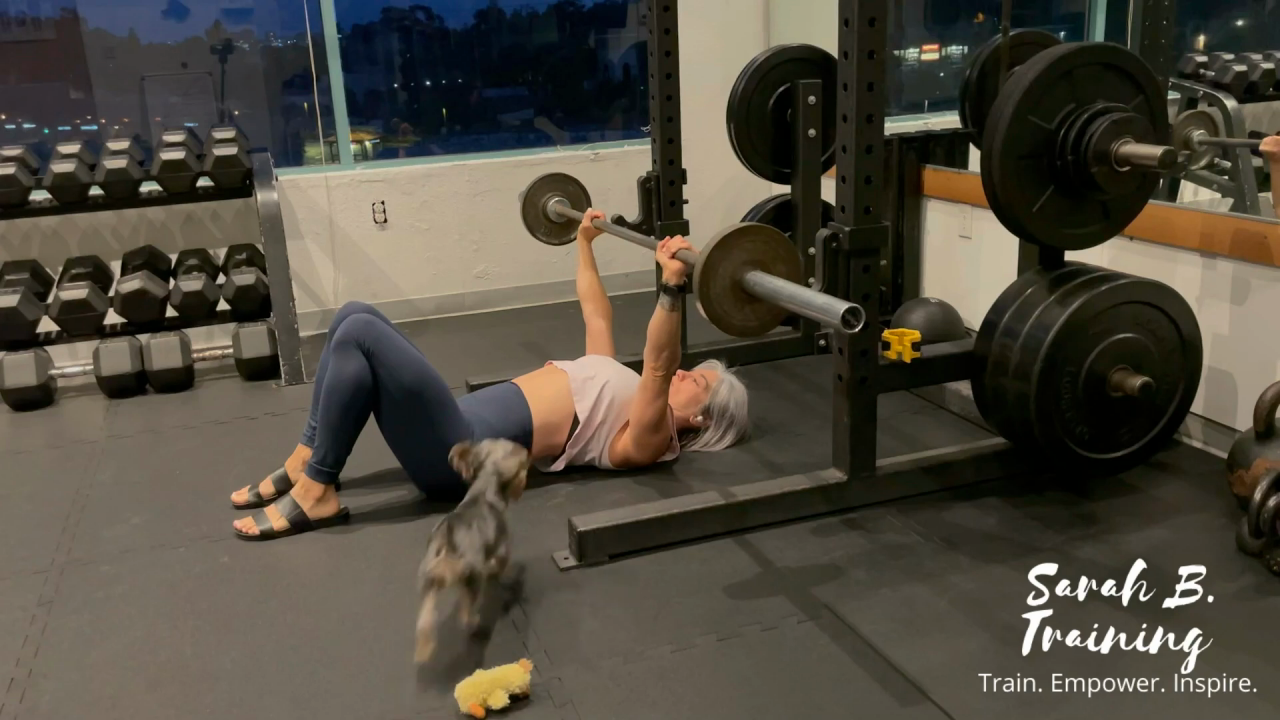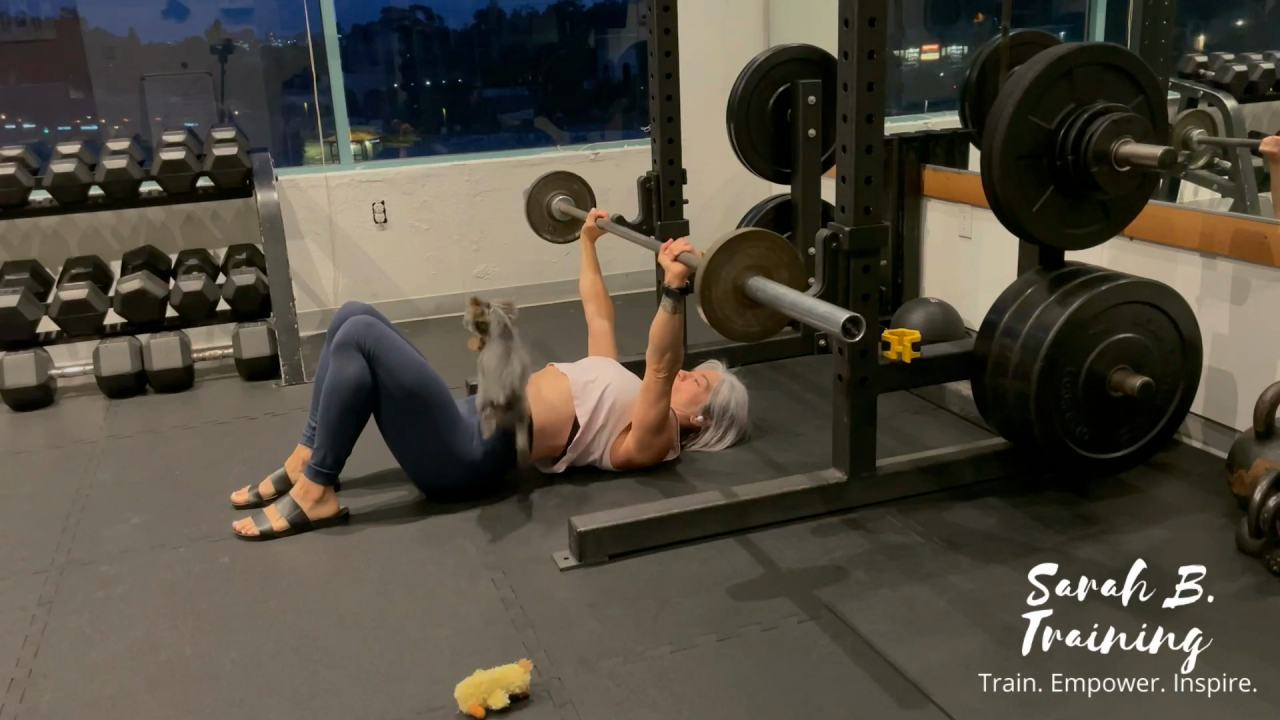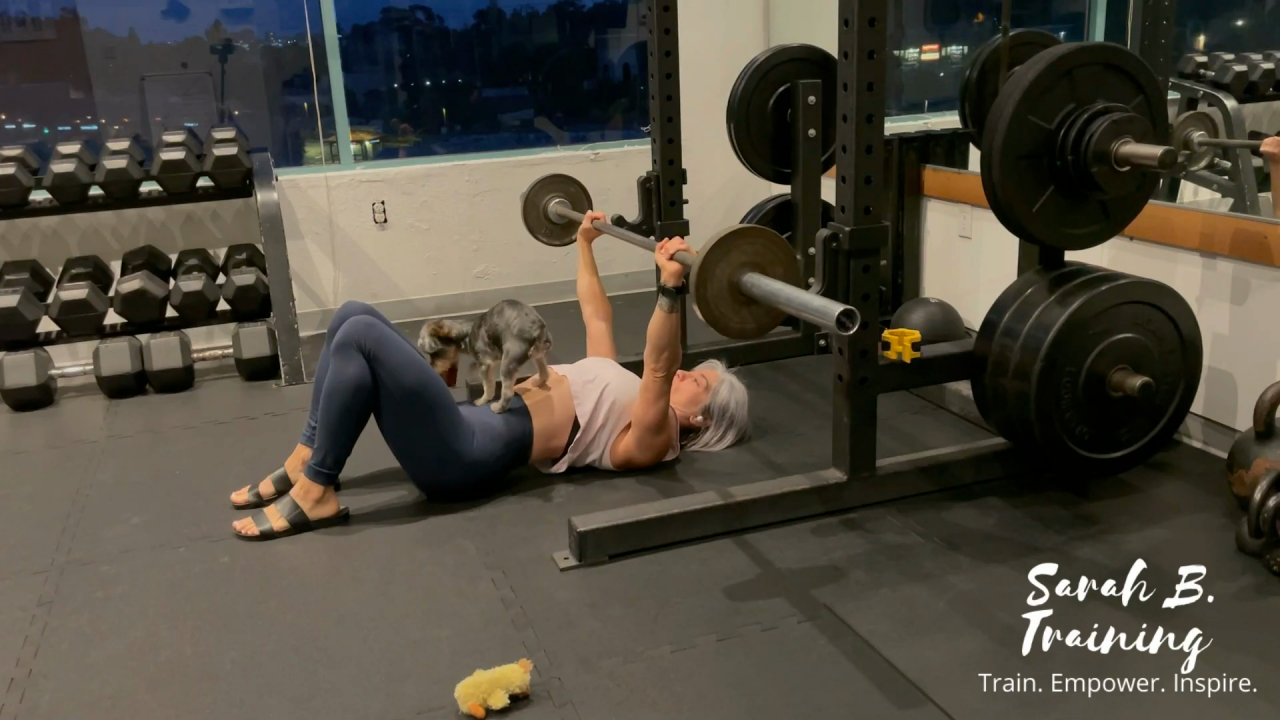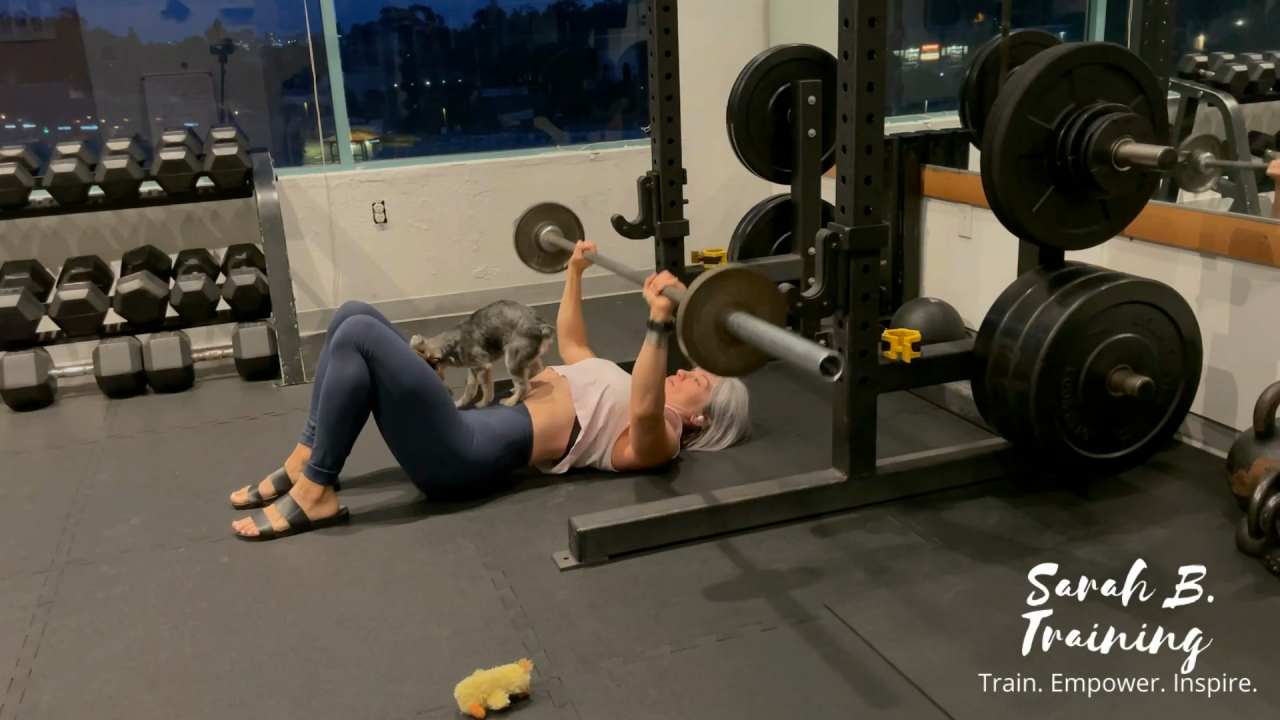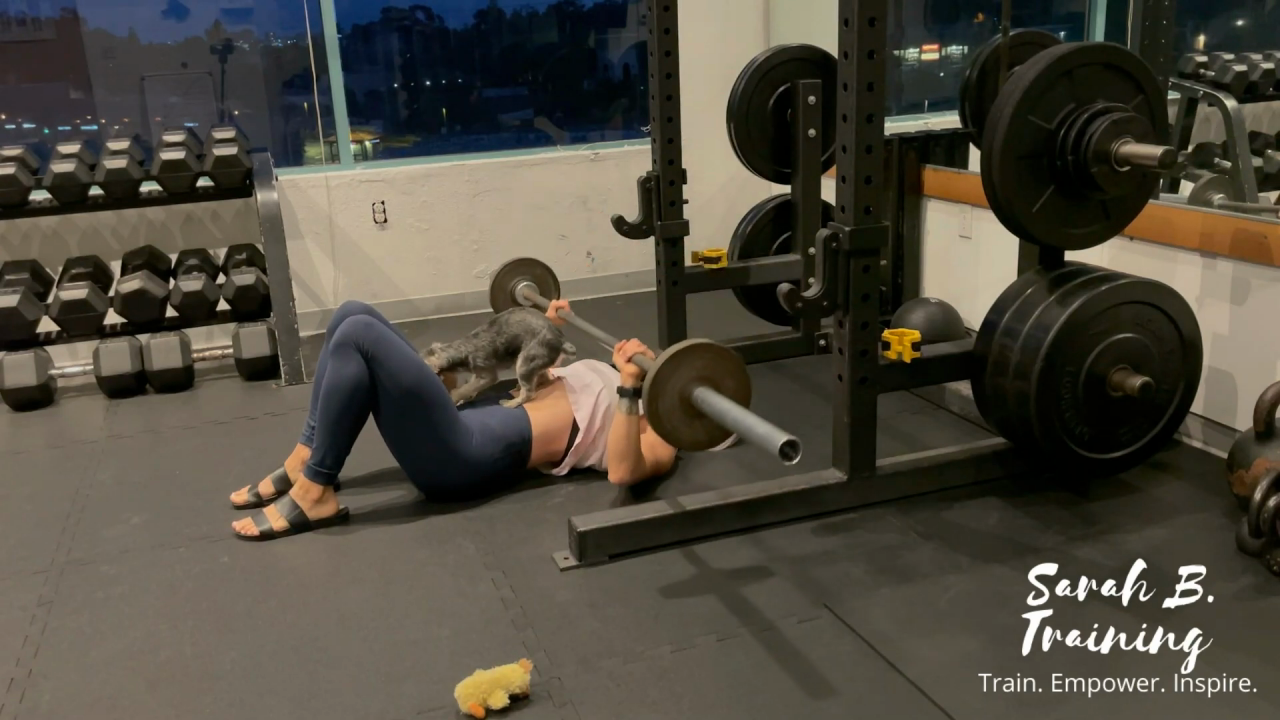
dt=0.4s
person 1, frame 1
left shoulder: (649, 438)
right shoulder: (619, 387)
left elbow: (658, 367)
right elbow: (596, 315)
left wrist: (672, 286)
right wrist: (584, 243)
left hip: (463, 450)
right hip: (463, 421)
left knee: (360, 332)
right knee: (354, 316)
left ankle: (315, 492)
right ankle: (304, 461)
person 1, frame 2
left shoulder: (651, 439)
right shoulder: (620, 388)
left elbow: (662, 369)
right elbow: (599, 315)
left wrist: (675, 287)
right wrist: (588, 242)
left hip: (465, 454)
right hip: (466, 422)
left knee: (360, 335)
right knee: (353, 316)
left ankle: (315, 494)
right ankle: (304, 462)
person 1, frame 3
left shoulder: (652, 437)
right shoulder: (623, 392)
left elbow: (659, 367)
right elbow: (596, 316)
left wrist: (670, 287)
right wrist: (585, 244)
left hip: (465, 454)
right hip: (467, 420)
left knee: (359, 336)
right knee: (353, 315)
left ankle: (315, 493)
right ankle: (303, 462)
person 1, frame 4
left shoulder: (657, 441)
right shoulder: (618, 386)
left elbow: (644, 409)
right elbow: (569, 341)
left wrist: (661, 321)
right wrist: (575, 272)
left hip: (465, 455)
right hip: (469, 419)
left knee: (359, 333)
right knee: (353, 314)
left ankle: (315, 495)
right ankle: (303, 464)
person 1, frame 5
left shoulder: (656, 443)
right shoulder: (632, 415)
left elbow: (622, 473)
left wrist: (629, 388)
left hip: (464, 456)
right hip: (462, 423)
left knee: (357, 335)
right knee: (353, 316)
left ankle: (313, 495)
right ankle: (301, 465)
